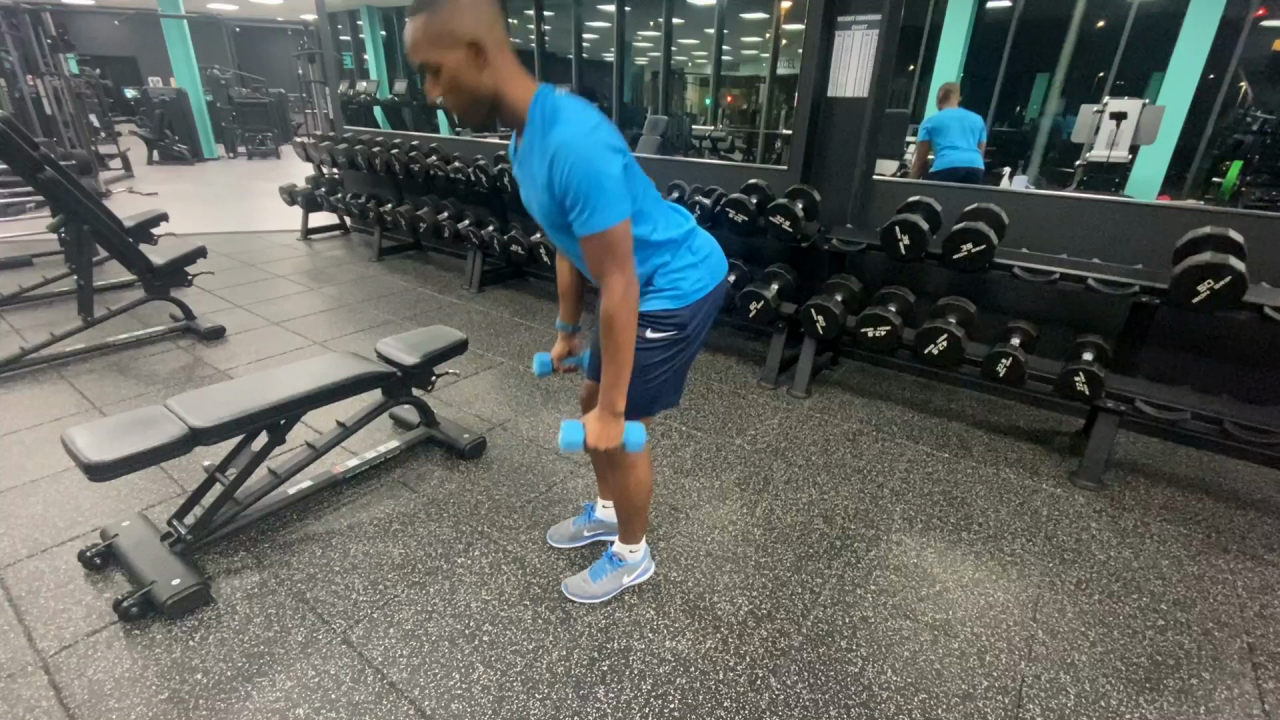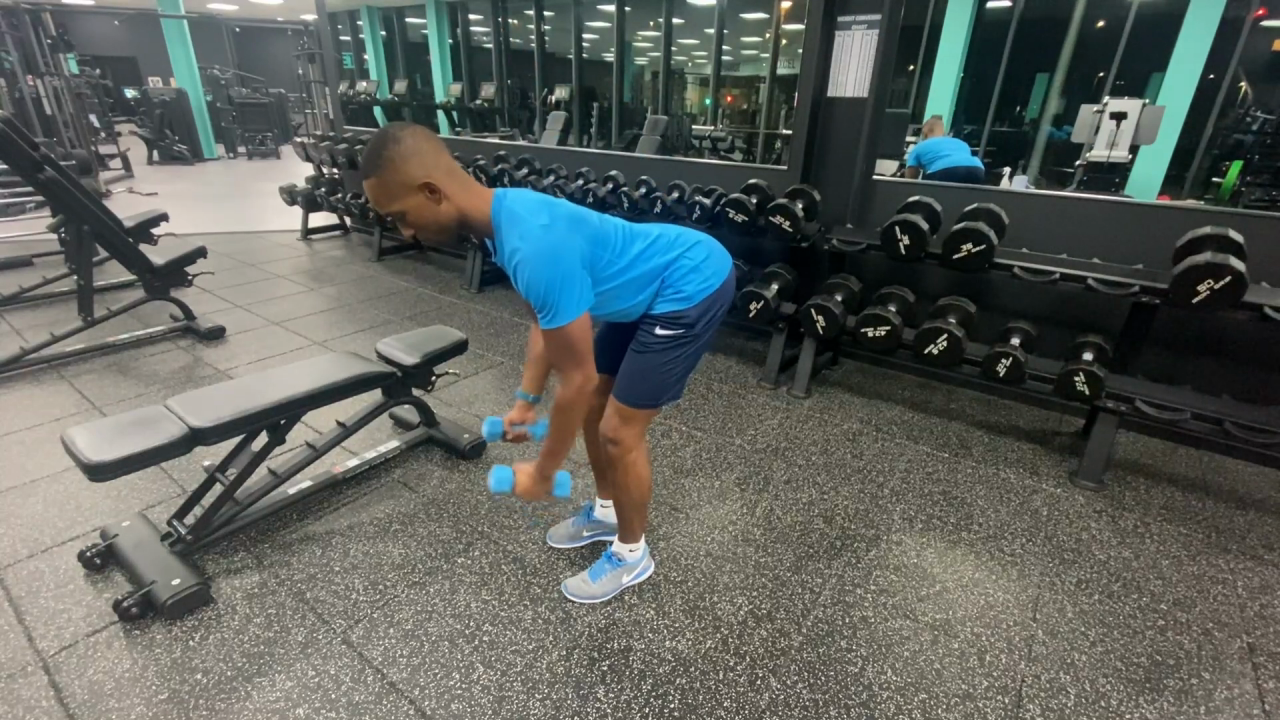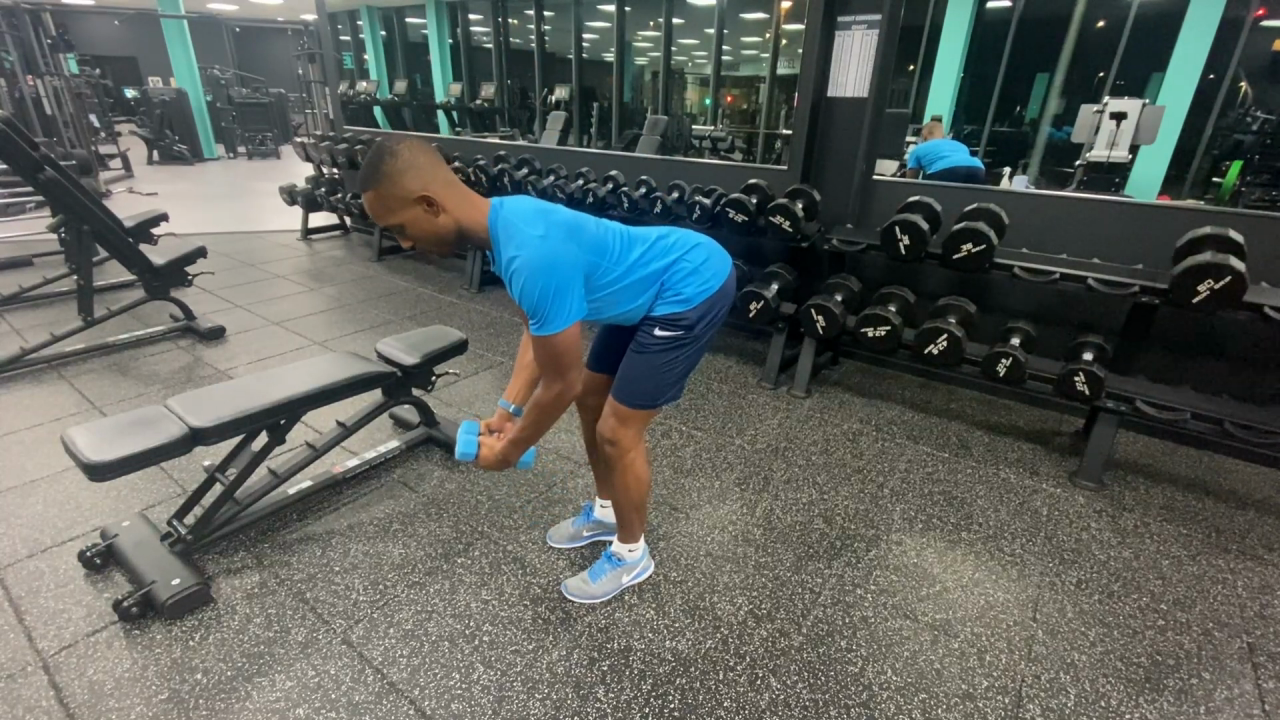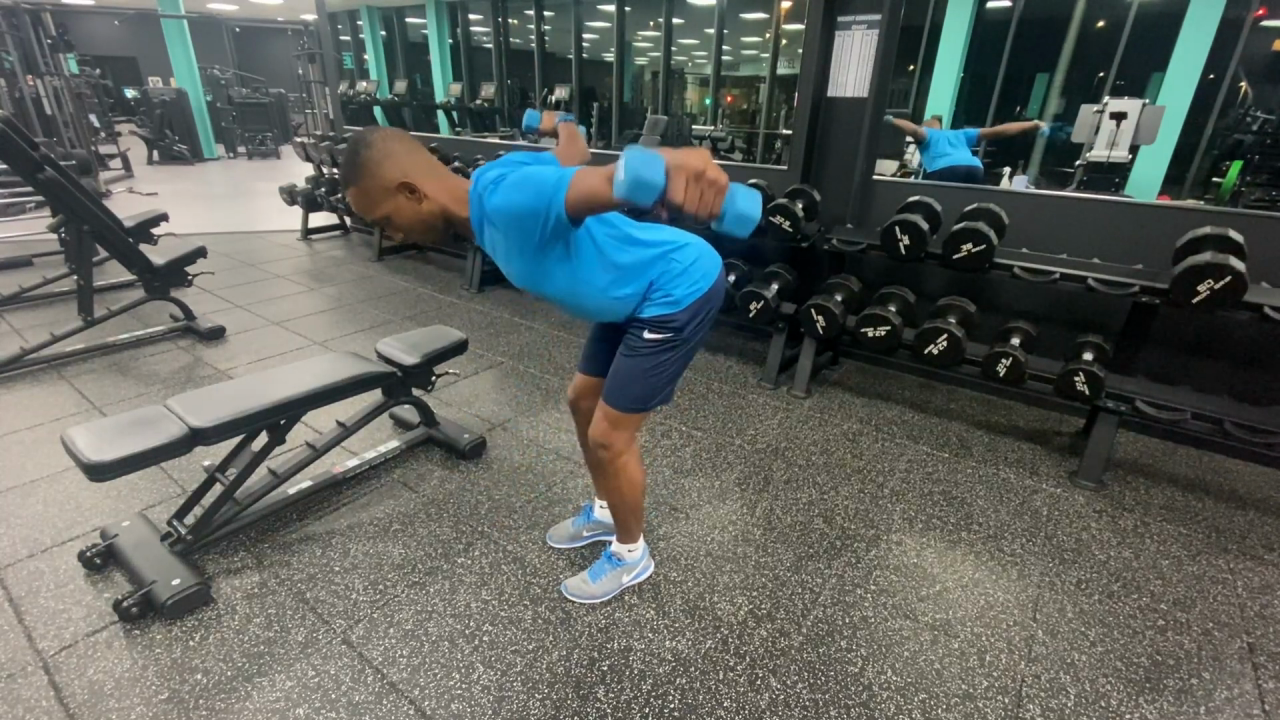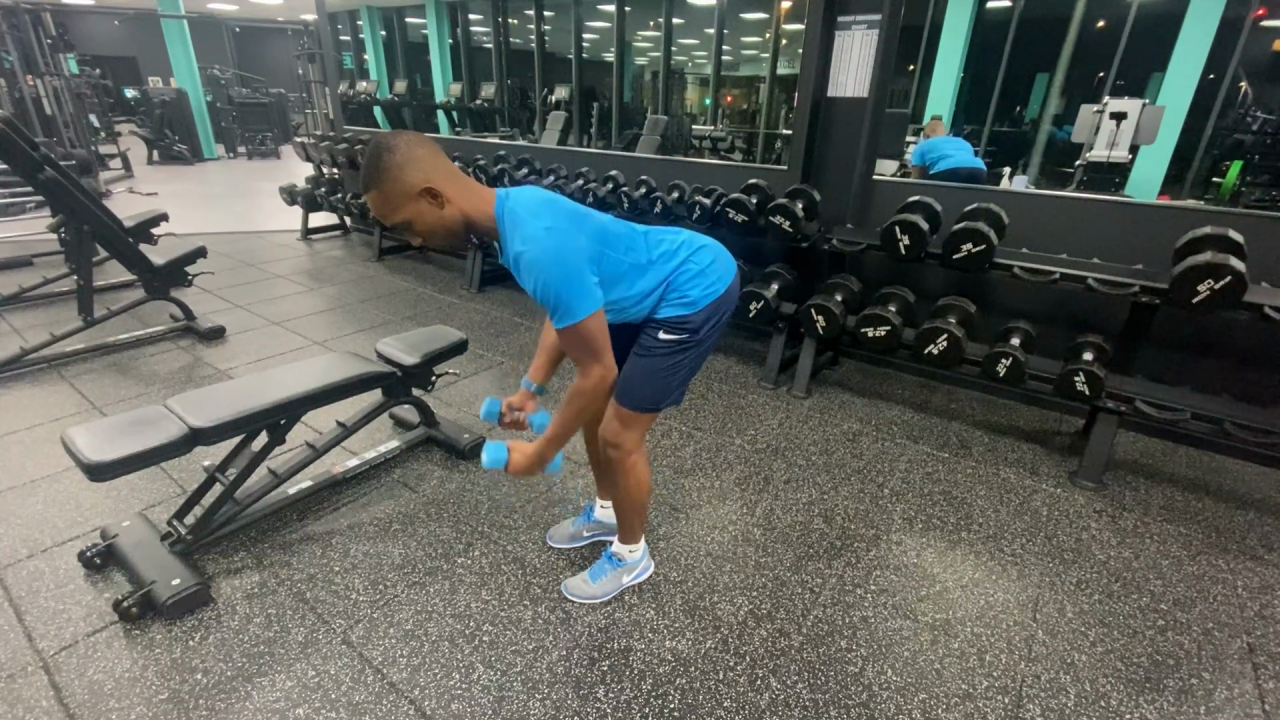
dt=1s
person 1, frame 1
left shoulder: (572, 143)
right shoulder: (530, 134)
left elbow: (619, 286)
right elbow: (569, 245)
left wrist: (612, 411)
right wrist: (566, 330)
left hip: (675, 286)
right hip: (643, 284)
left knee: (617, 434)
right knee: (590, 404)
left ankle: (631, 555)
right ankle: (607, 510)
person 1, frame 2
left shoulder: (535, 246)
right shoulder: (507, 213)
left elbow: (578, 379)
right elbow: (546, 321)
left wrist: (541, 471)
right wrist: (526, 400)
left hip: (690, 287)
right hip: (652, 284)
left knee: (618, 430)
right knee: (597, 404)
left ankle: (631, 554)
right ankle: (606, 511)
person 1, frame 3
left shoulder: (533, 254)
right shoulder: (504, 220)
left elbow: (560, 384)
right elbow: (540, 329)
left wrist: (509, 451)
right wrist: (508, 410)
left hip: (691, 288)
right hip: (654, 284)
left knee: (617, 430)
right knee: (591, 399)
left ankle: (631, 553)
right ankle: (606, 511)
person 1, frame 4
left shoulder: (506, 196)
right shoulder: (487, 197)
right elbow: (574, 152)
left wrist: (681, 172)
right wrist: (561, 125)
left hip: (679, 289)
right hip: (639, 289)
left knee: (609, 434)
right knee: (583, 400)
left ankle: (630, 553)
right ankle: (605, 511)
person 1, frame 5
left shoulder: (538, 245)
right shoulder: (513, 209)
left elbow: (598, 372)
right elbow: (568, 306)
left wrist: (537, 456)
right wrist: (531, 387)
left hip: (695, 292)
right hip: (658, 285)
left knee: (618, 434)
right knee: (594, 407)
left ankle: (630, 554)
right ankle: (606, 512)
